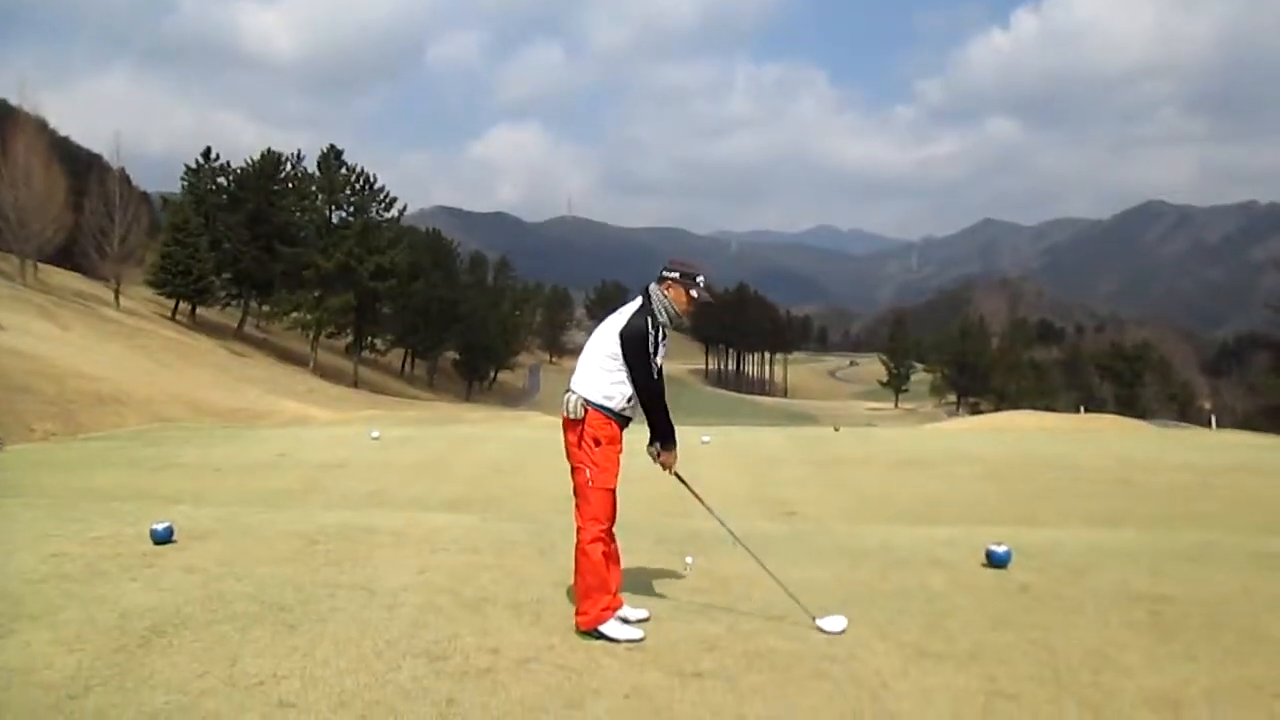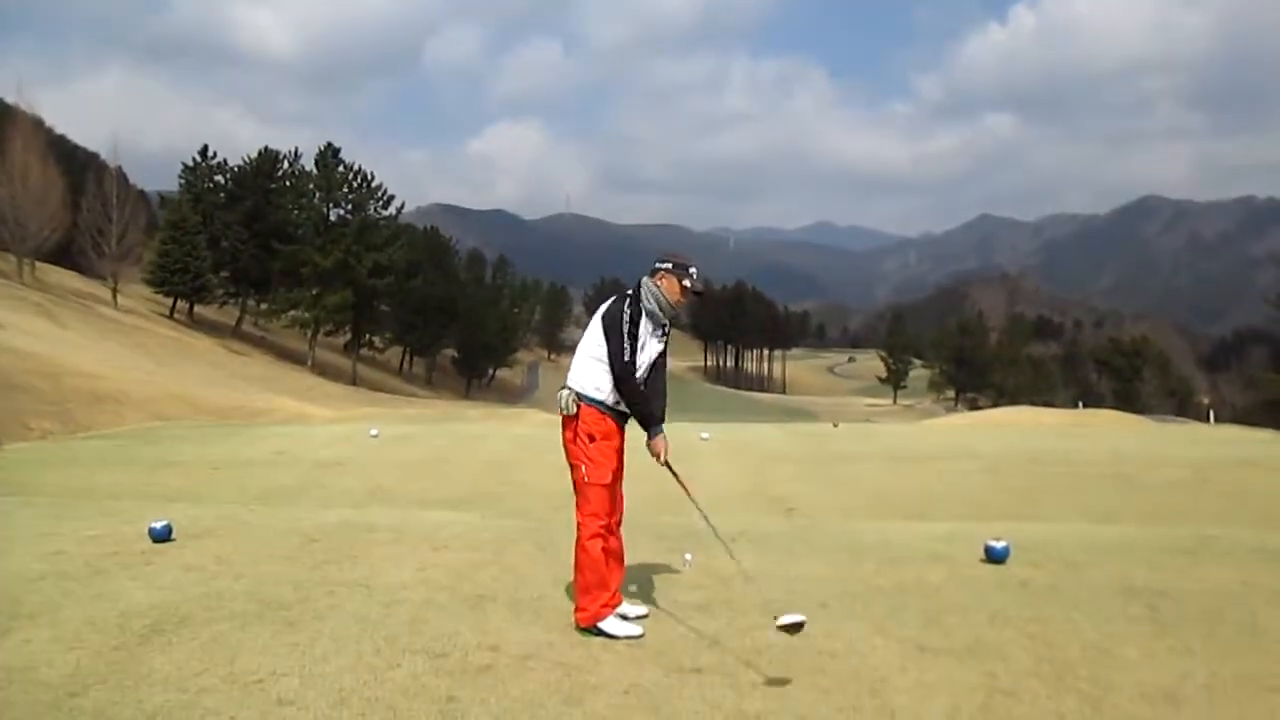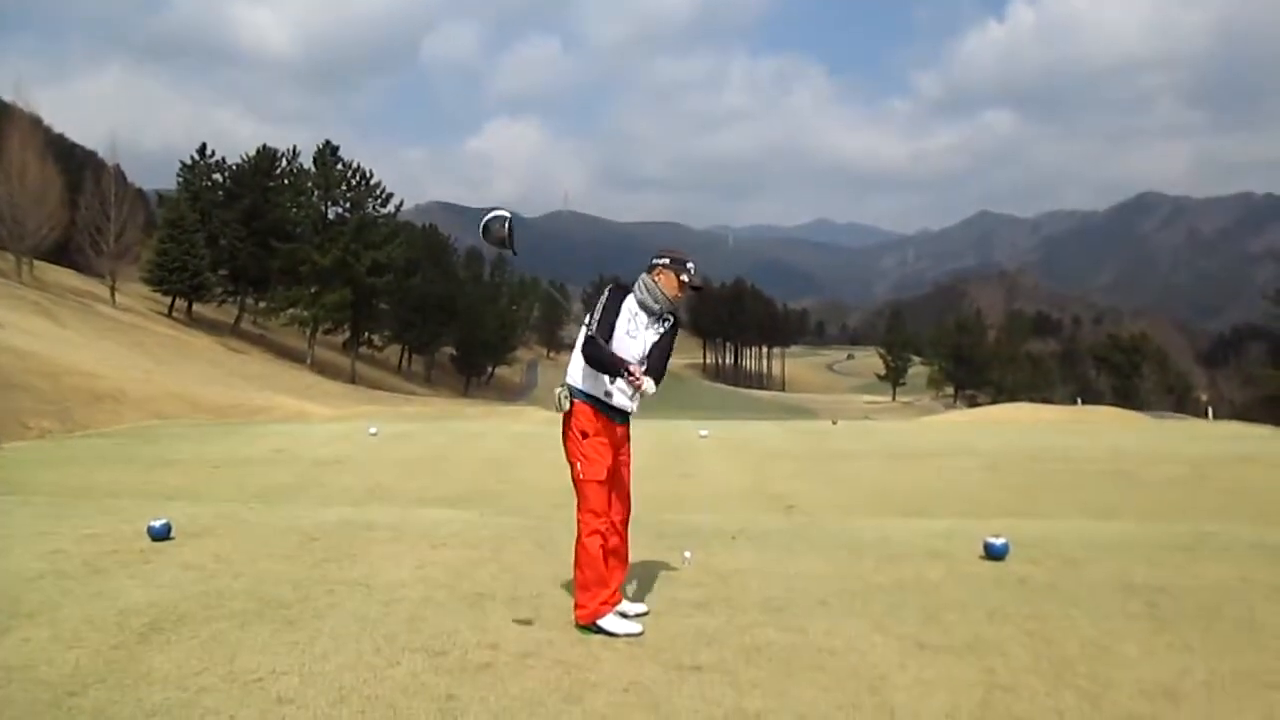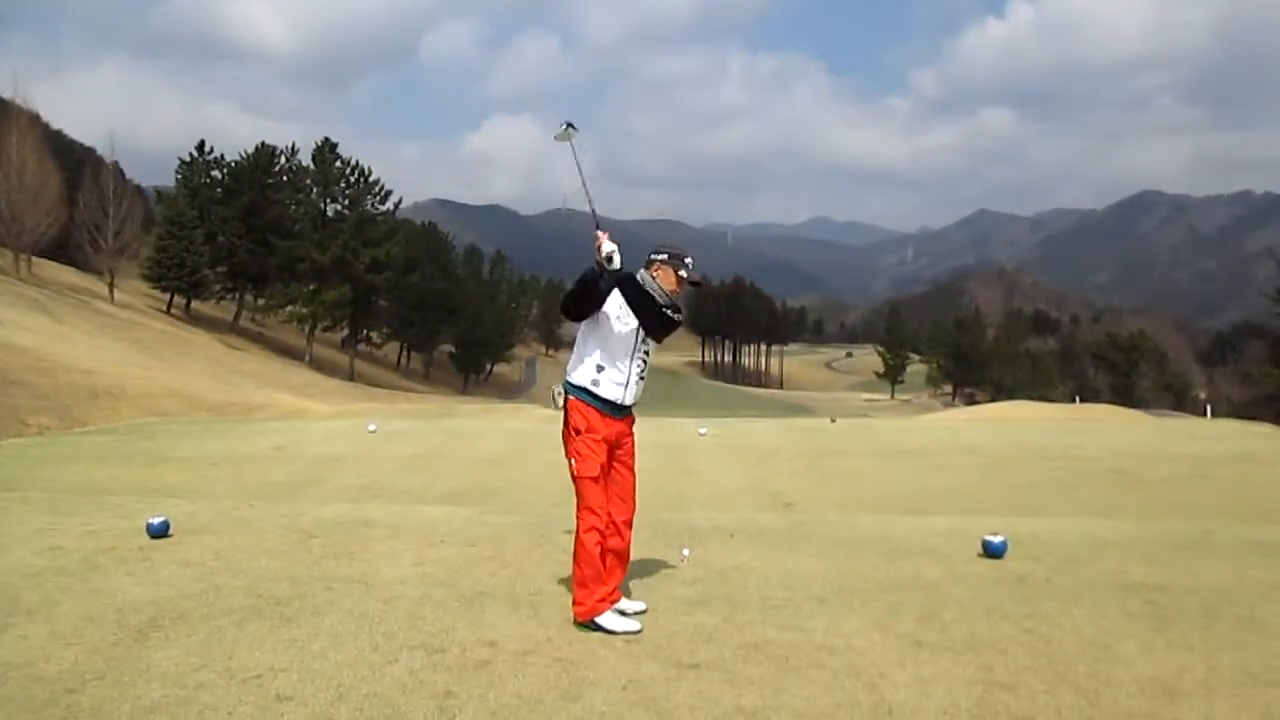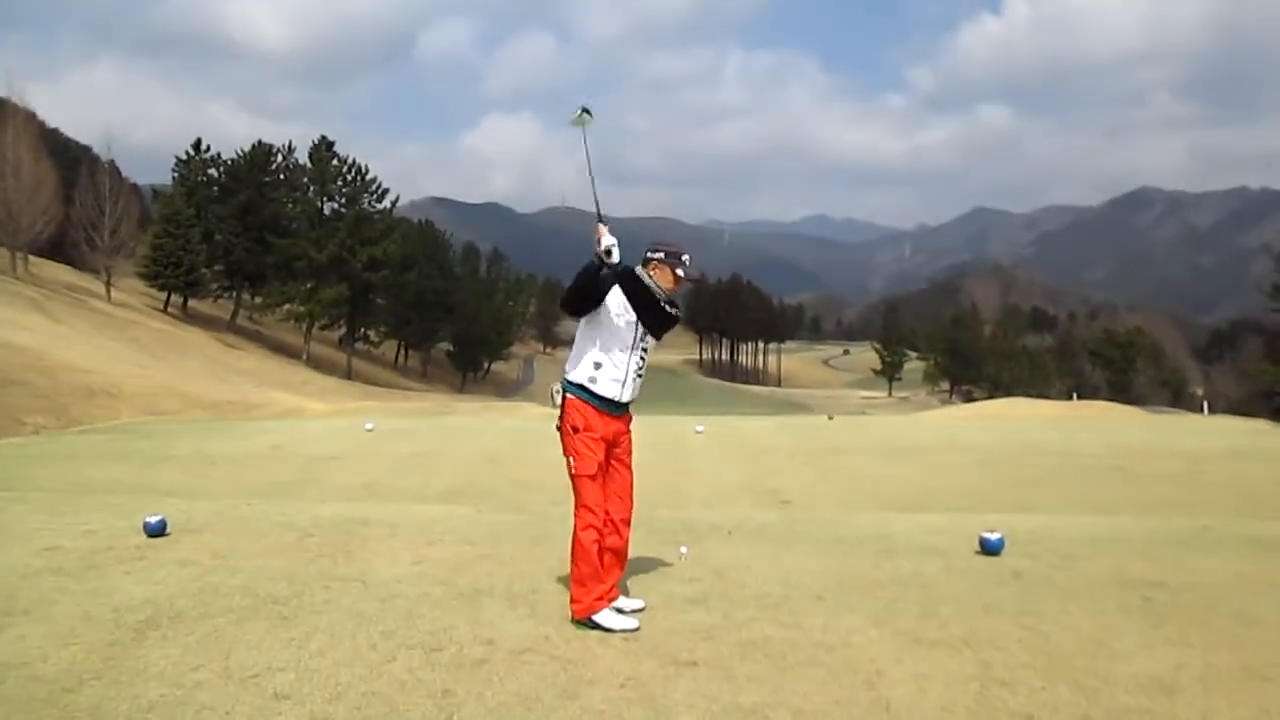
dt=0.2s
person 1, frame 1
left shoulder: (651, 322)
right shoulder: (640, 324)
left elbow: (651, 387)
right elbow: (647, 390)
left wrist: (657, 438)
right wrist: (668, 442)
left hip: (604, 423)
right hip: (592, 423)
left knee: (605, 518)
right knee: (594, 519)
left ankle: (608, 601)
right ankle: (594, 615)
person 1, frame 2
left shoulder: (659, 324)
right shoulder: (625, 308)
left elbow: (654, 379)
right elbow: (623, 376)
left wrist: (655, 427)
right wrist: (654, 430)
left hip: (610, 421)
right hip: (589, 418)
left knee: (610, 515)
right knee: (594, 516)
left ankle: (608, 598)
right ankle: (593, 611)
person 1, frame 3
left shoulder: (667, 323)
right shoulder: (617, 298)
left elbow: (657, 366)
right elbow: (592, 350)
left wrist: (646, 378)
right wrist: (625, 368)
left hip: (618, 421)
right hip: (587, 416)
left knee: (617, 513)
right knee: (594, 514)
left ankle: (609, 595)
right ankle: (592, 608)
person 1, frame 4
left shoulder: (668, 314)
right shoulder: (606, 287)
left elbow: (647, 311)
right elbow: (571, 309)
left wrist: (617, 268)
right wrist: (600, 268)
left hip: (621, 419)
right hip: (586, 413)
left knee: (621, 512)
right knee: (594, 513)
left ankle: (609, 594)
right ankle: (590, 607)
person 1, frame 5
left shoulder: (666, 313)
right shoulder: (608, 288)
left elbow: (646, 306)
right elbow: (570, 304)
left wrist: (617, 262)
right wrist: (601, 262)
left hip: (619, 417)
right hip: (583, 412)
left knee: (619, 511)
right knee: (591, 511)
left ankle: (607, 591)
right ankle: (588, 604)
